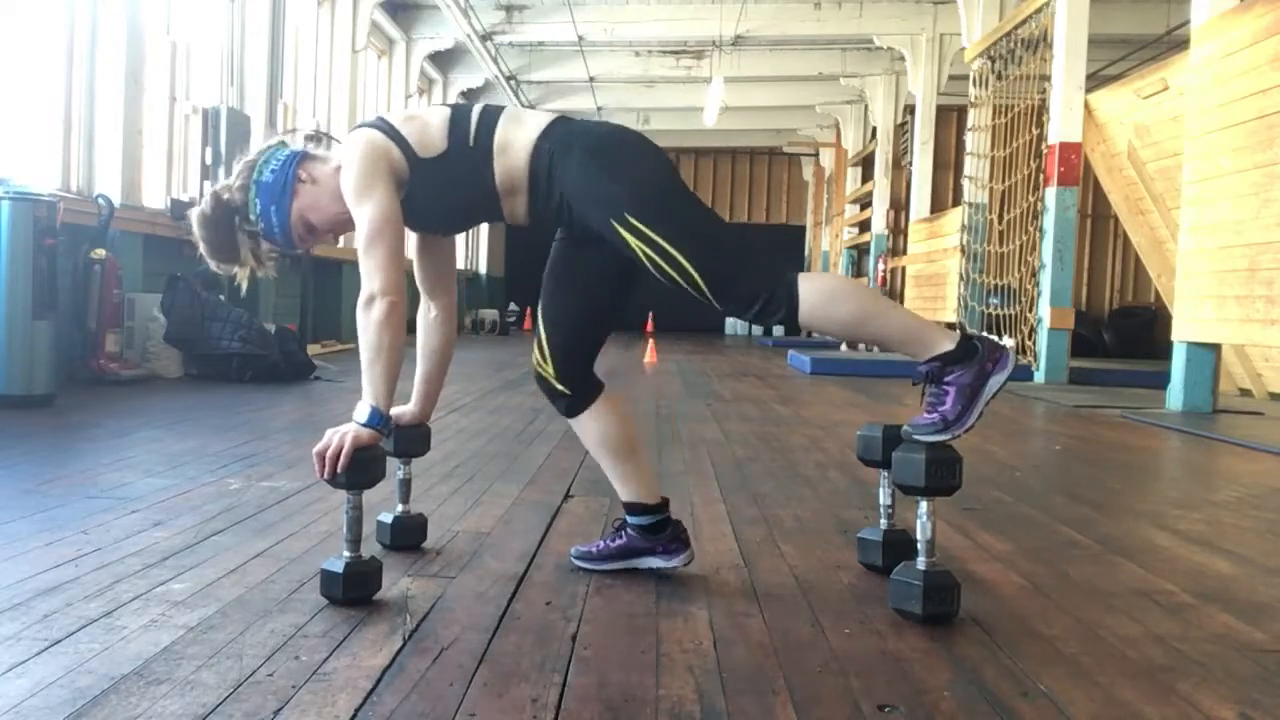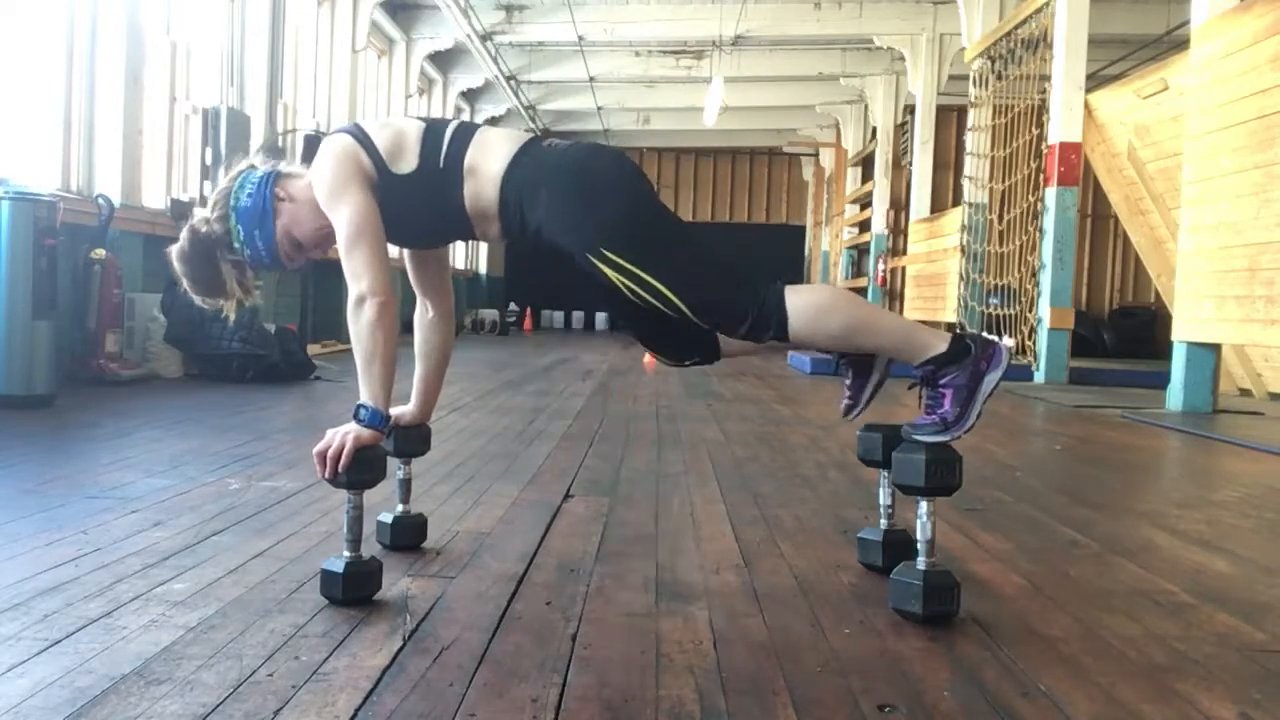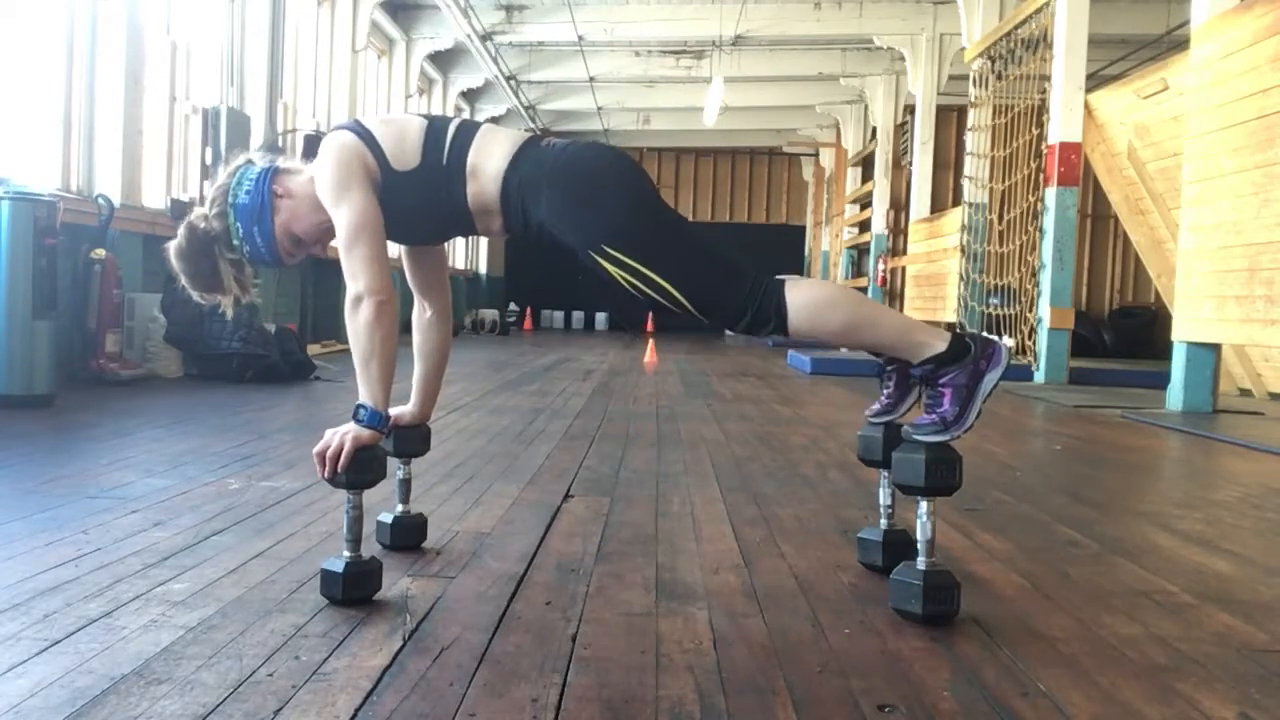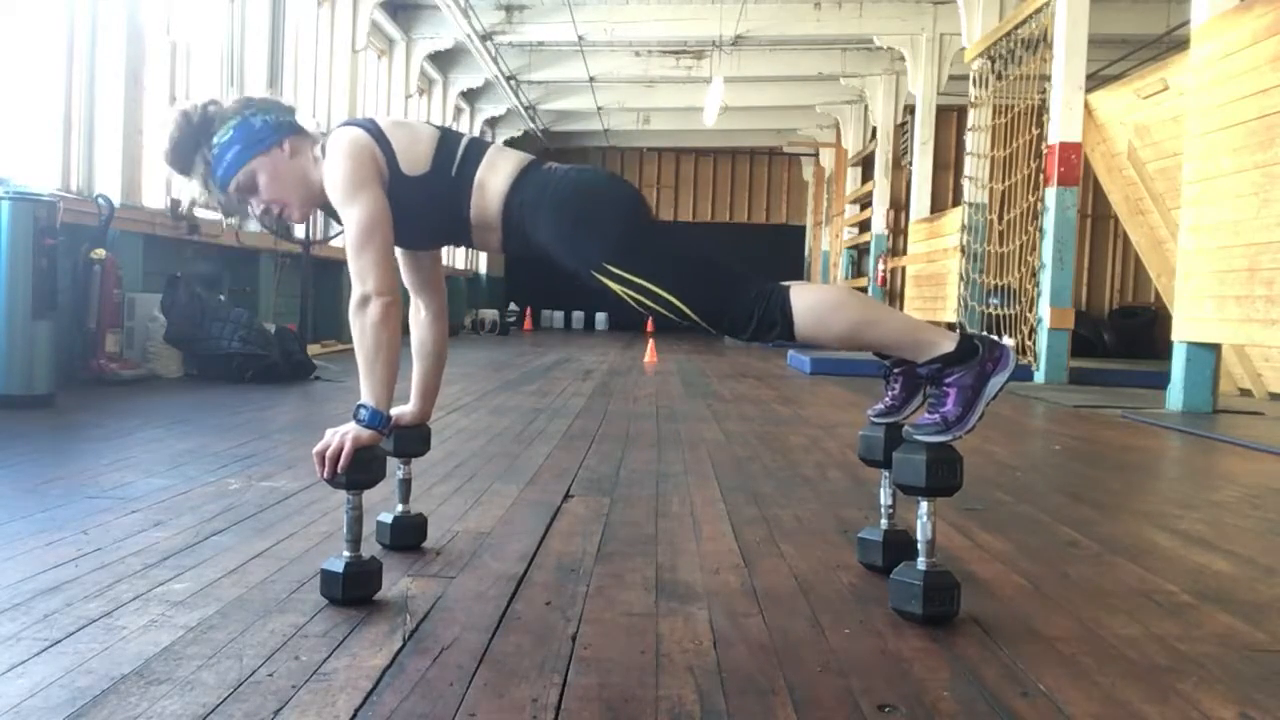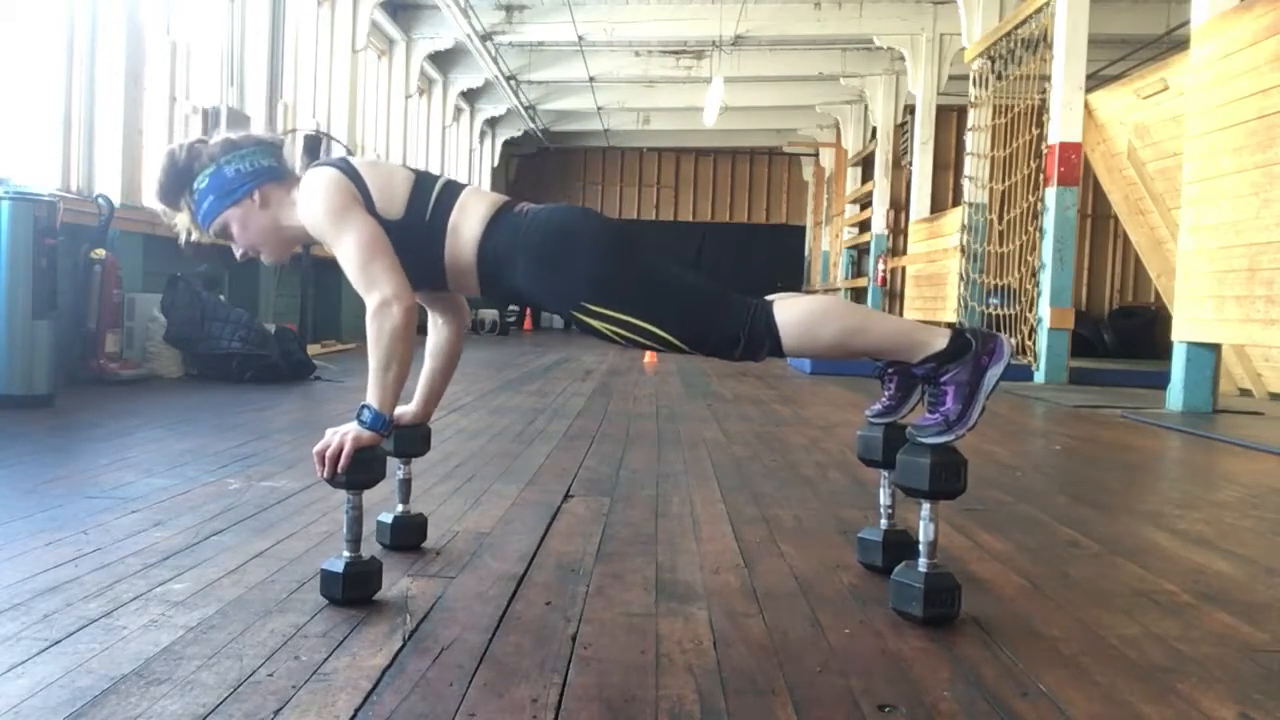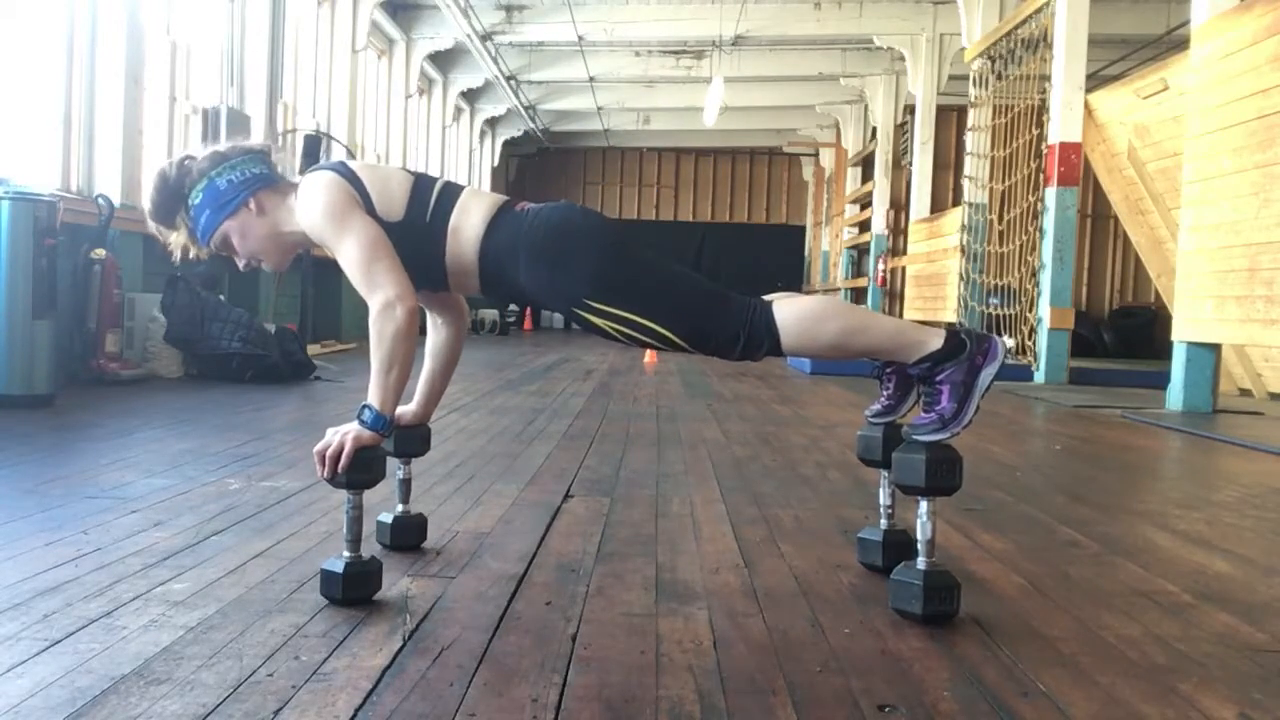
dt=0.5s
person 1, frame 1
left shoulder: (363, 158)
right shoulder: (404, 191)
left elbow: (381, 298)
right elbow: (438, 303)
left wrist: (371, 418)
right wrist: (417, 409)
left hip: (600, 173)
right hip: (588, 203)
left knee: (754, 293)
right knee: (561, 372)
left ankle: (957, 355)
right ankle: (651, 526)
person 1, frame 2
left shoulder: (334, 167)
right shoulder: (388, 196)
left elbow: (371, 299)
right elbow: (433, 305)
left wrist: (369, 416)
right wrist: (416, 411)
left hip: (577, 195)
right hip: (576, 199)
left knee: (746, 311)
right knee: (681, 342)
left ankle: (951, 353)
right ankle: (859, 347)
person 1, frame 3
left shoulder: (337, 163)
right shoulder: (389, 192)
left elbow: (369, 298)
right elbow: (432, 303)
left wrist: (369, 415)
right wrist: (418, 409)
left hip: (577, 192)
right hip: (575, 192)
left knee: (747, 304)
right knee: (734, 301)
left ankle: (950, 352)
right ankle: (905, 348)
person 1, frame 4
left shoulder: (346, 154)
right shoulder: (371, 176)
left elbow: (372, 294)
right elbow: (427, 299)
left wrist: (371, 416)
right wrist: (417, 408)
left hip: (577, 216)
right hip: (573, 213)
left knee: (757, 311)
right knee: (748, 307)
left ankle: (958, 353)
right ankle: (914, 361)
person 1, frame 5
left shoulder: (320, 193)
right shoulder: (350, 198)
left elbow: (390, 304)
right elbow: (449, 310)
left wrist: (373, 418)
right wrist: (418, 411)
left hip: (555, 259)
right hip: (556, 249)
left knee: (747, 330)
right knee: (741, 322)
left ankle: (950, 349)
right ankle: (909, 357)
person 1, frame 6
left shoulder: (322, 197)
right shoulder: (354, 204)
left elbow: (393, 307)
right elbow: (446, 313)
left wrist: (373, 418)
right wrist: (417, 411)
left hip: (559, 257)
right hip: (554, 247)
left knee: (745, 331)
right knee: (739, 323)
left ankle: (947, 349)
right ankle: (907, 358)
